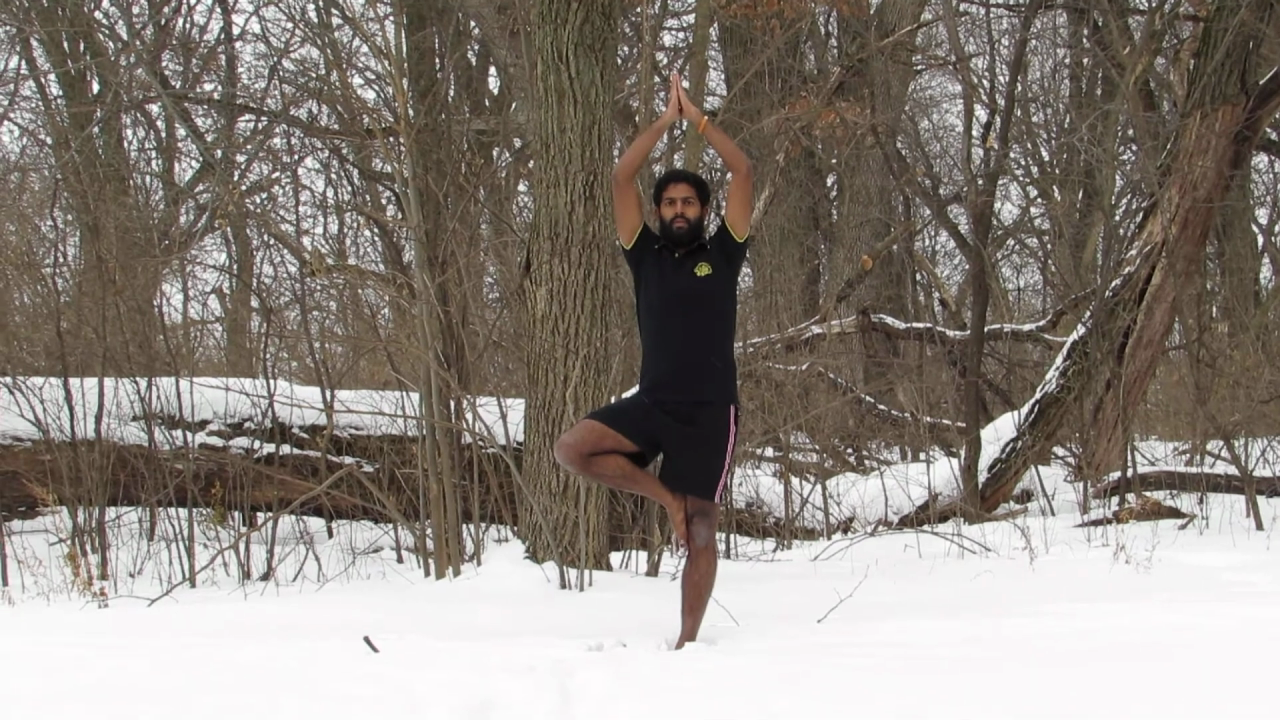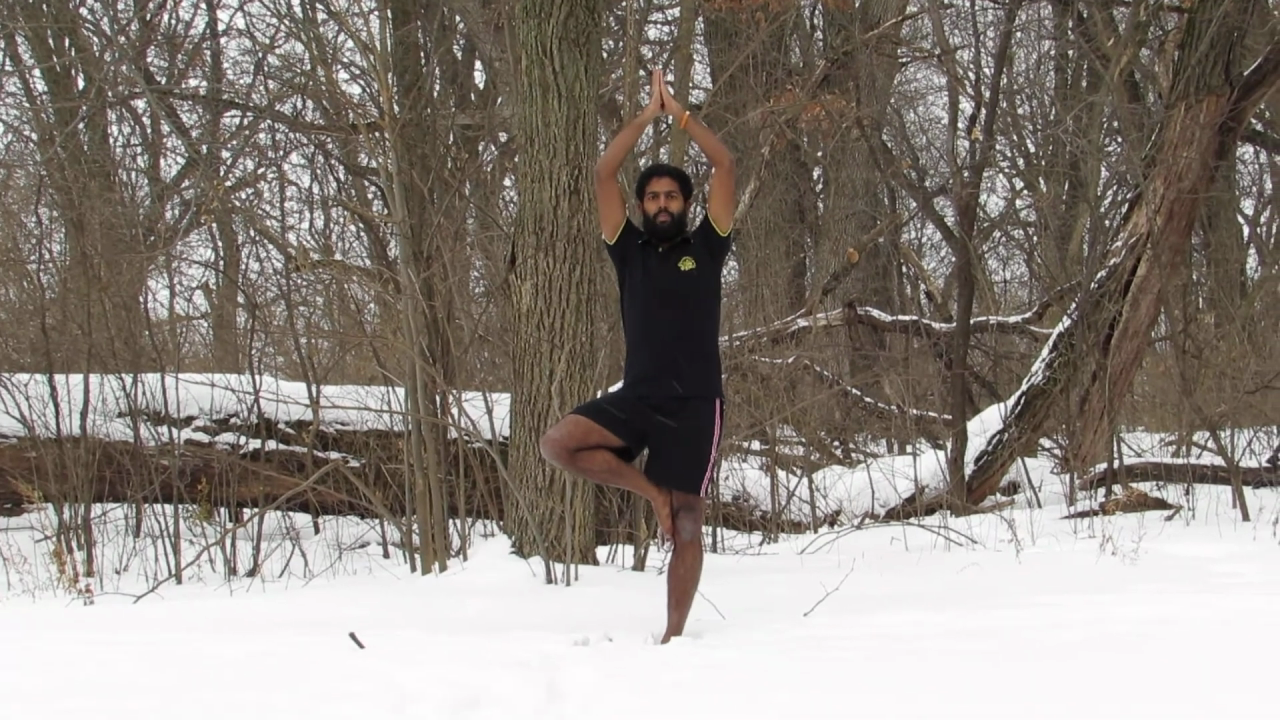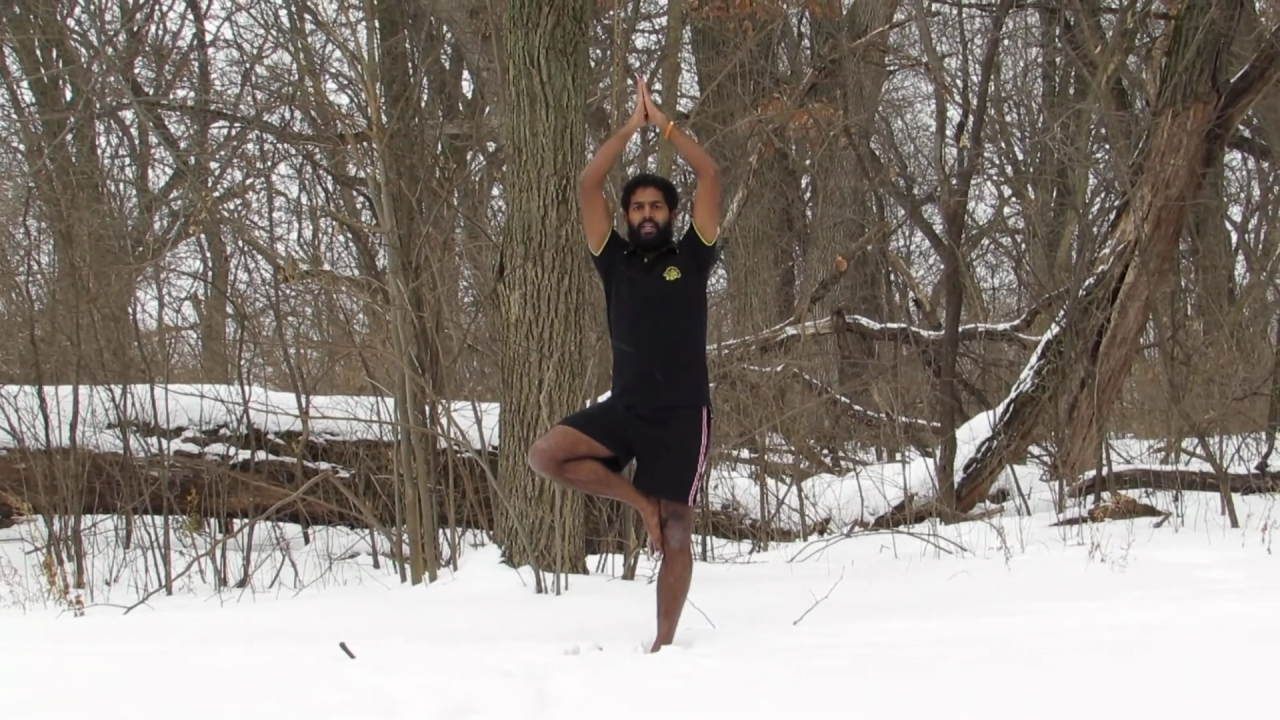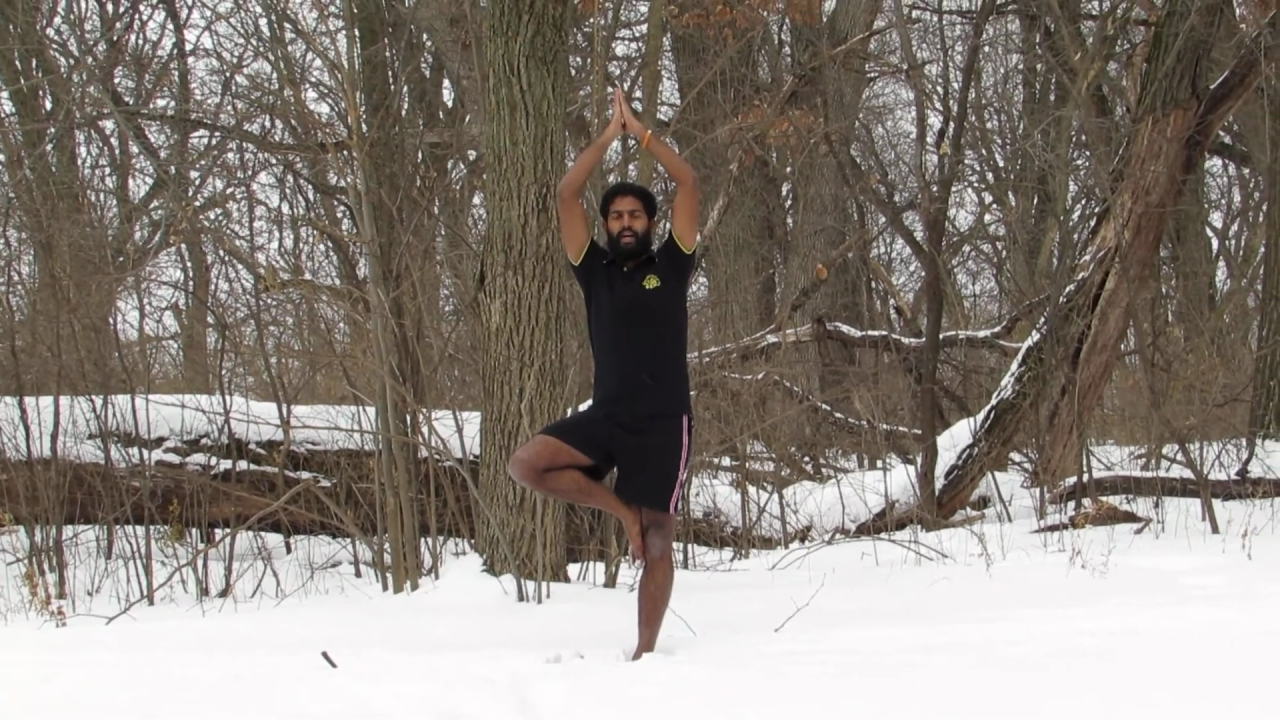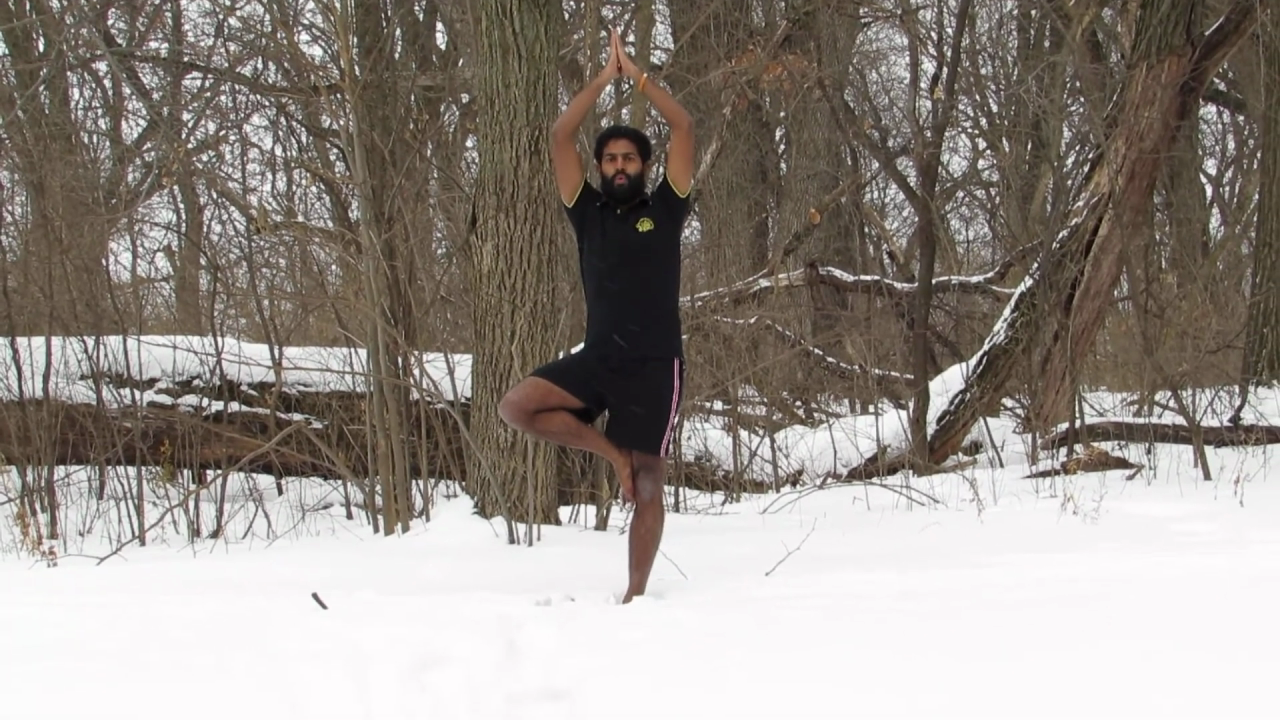
dt=1s
person 1, frame 1
left shoulder: (722, 254)
right shoulder: (645, 256)
left elbow: (743, 173)
right elbow: (621, 178)
left wrist: (697, 118)
right wrist: (665, 120)
left hip: (710, 409)
right hip: (651, 403)
left knee: (701, 531)
right knee: (570, 449)
left ankle: (688, 640)
right ankle: (666, 497)
person 1, frame 2
left shoulder: (706, 248)
right shoulder: (629, 250)
left elbow: (726, 167)
right elbow: (603, 173)
left wrist: (679, 112)
right wrist: (647, 114)
left hip: (695, 403)
right hip: (636, 397)
left knee: (687, 523)
right knee: (557, 444)
left ankle: (674, 634)
right ankle: (652, 491)
person 1, frame 3
left shoulder: (691, 258)
right shoulder: (615, 261)
left elbow: (710, 177)
right elbow: (588, 185)
left wrist: (663, 123)
right wrist: (630, 126)
left hip: (682, 412)
right hip: (623, 407)
left knee: (676, 530)
right knee: (544, 455)
left ankle: (664, 644)
right ankle: (639, 501)
person 1, frame 4
left shoulder: (670, 266)
right shoulder: (595, 271)
left elbow: (689, 184)
right elbow: (566, 195)
left wrist: (640, 131)
right wrist: (607, 135)
left hip: (663, 420)
right hip: (605, 415)
left knee: (657, 539)
right knee: (525, 464)
left ankle: (645, 651)
right ankle: (621, 510)
person 1, frame 5
left shoulder: (664, 209)
right shoulder: (588, 213)
left elbow: (684, 128)
right elbow: (560, 137)
left wrist: (636, 75)
right wrist: (602, 78)
left hip: (655, 363)
right hip: (596, 358)
left knee: (648, 481)
right knee: (516, 407)
left ankle: (635, 594)
right ankle: (612, 453)
